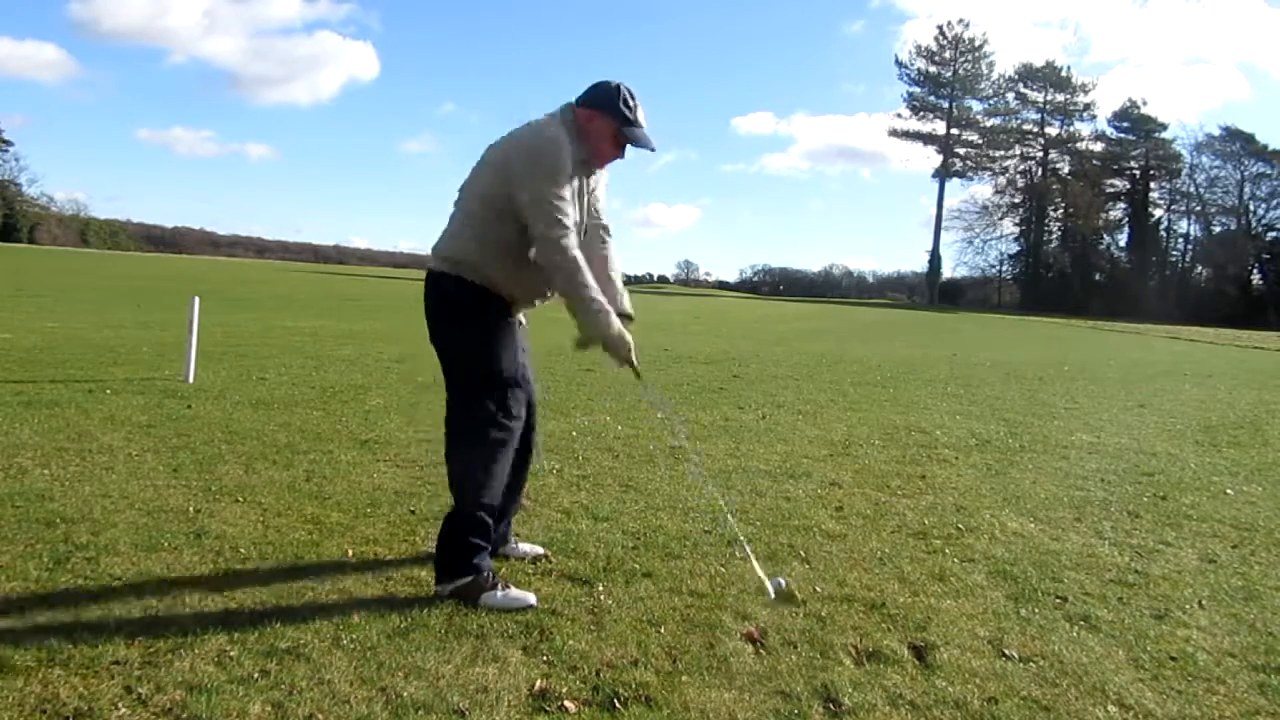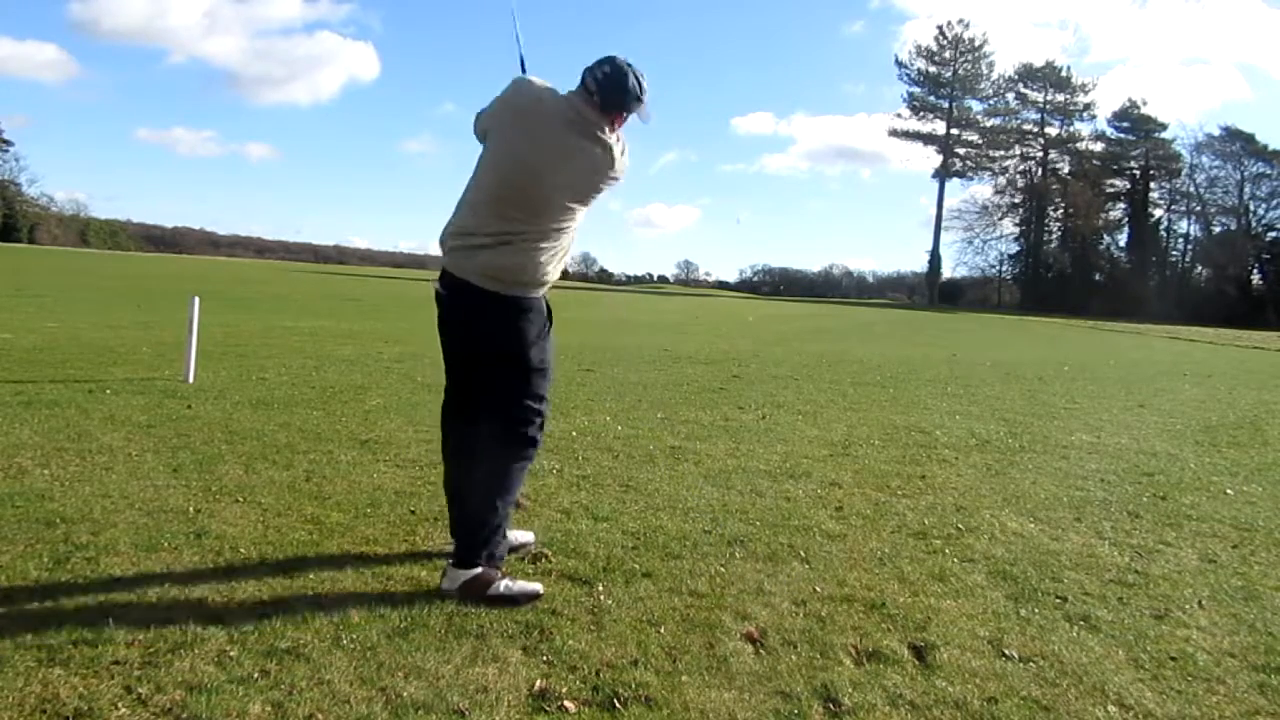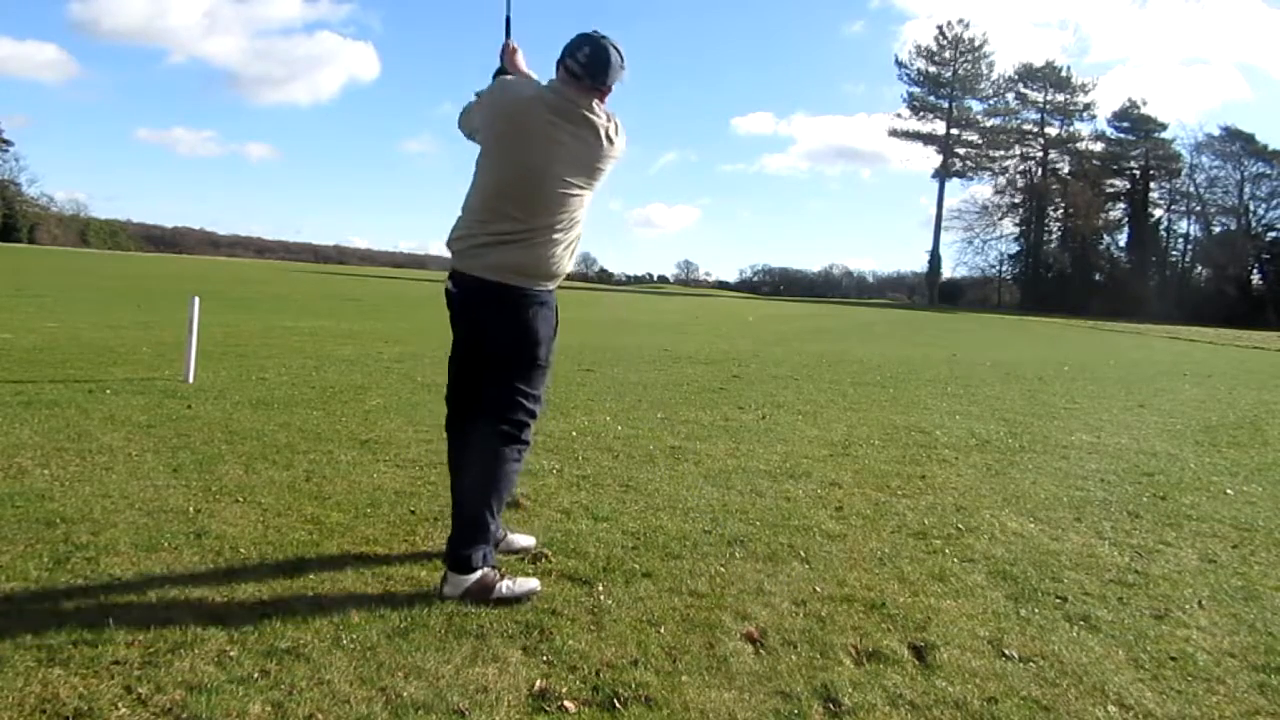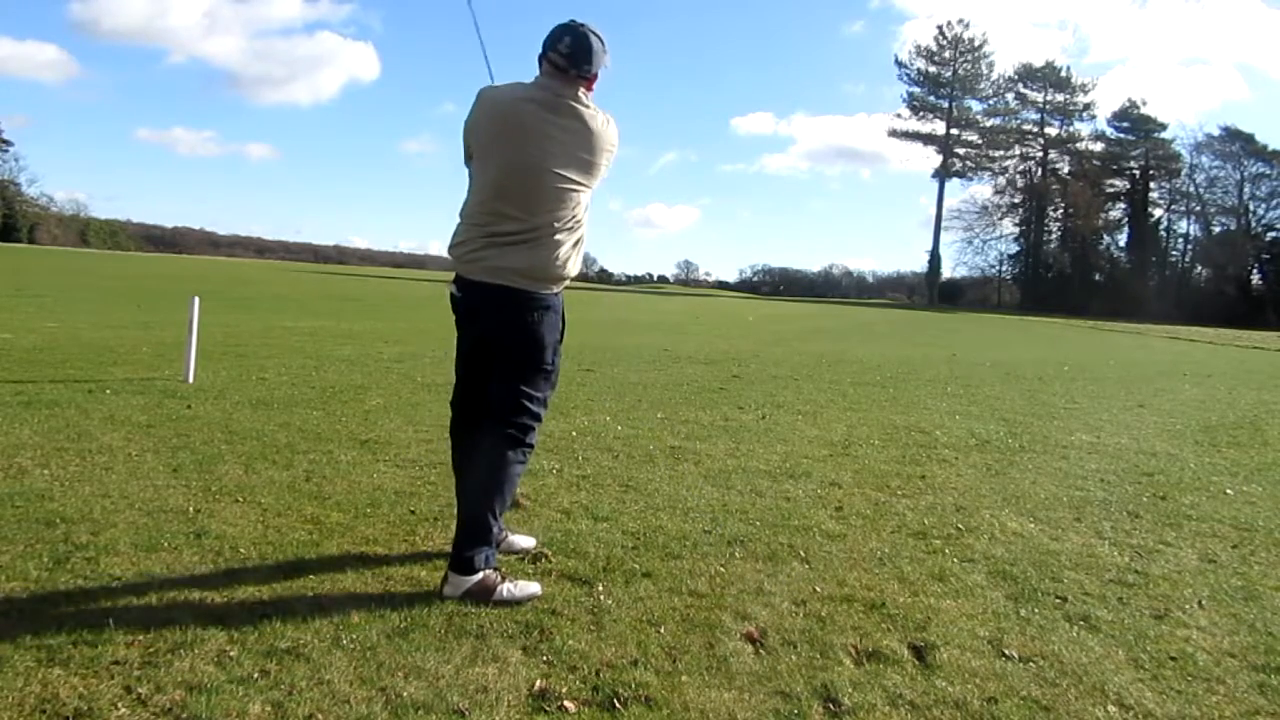
dt=0.2s
person 1, frame 1
left shoulder: (582, 167)
right shoulder: (549, 148)
left elbow: (596, 243)
right elbow: (559, 249)
left wrist: (617, 309)
right wrist: (603, 325)
left hip: (462, 290)
right hip: (475, 295)
left knee: (512, 416)
right knee: (493, 422)
left ankle: (489, 534)
right ankle: (462, 568)
person 1, frame 2
left shoulder: (522, 102)
right shoulder: (611, 159)
left elbow: (486, 125)
left hip: (457, 280)
right hip: (512, 299)
left knee: (468, 413)
right knee: (517, 425)
left ankle: (478, 531)
right ankle: (472, 564)
person 1, frame 3
left shoulder: (505, 100)
right shoulder: (609, 139)
left elbow: (470, 119)
right wrist: (524, 75)
left hip: (468, 279)
right hip: (526, 295)
left knee: (469, 411)
right knee: (506, 424)
left ankle: (477, 530)
right ankle: (468, 564)
person 1, frame 4
left shoulder: (490, 105)
right shoulder: (602, 134)
left hip: (473, 284)
right hip: (533, 296)
left knee: (475, 415)
right knee: (510, 426)
left ankle: (481, 531)
right ankle: (470, 567)
